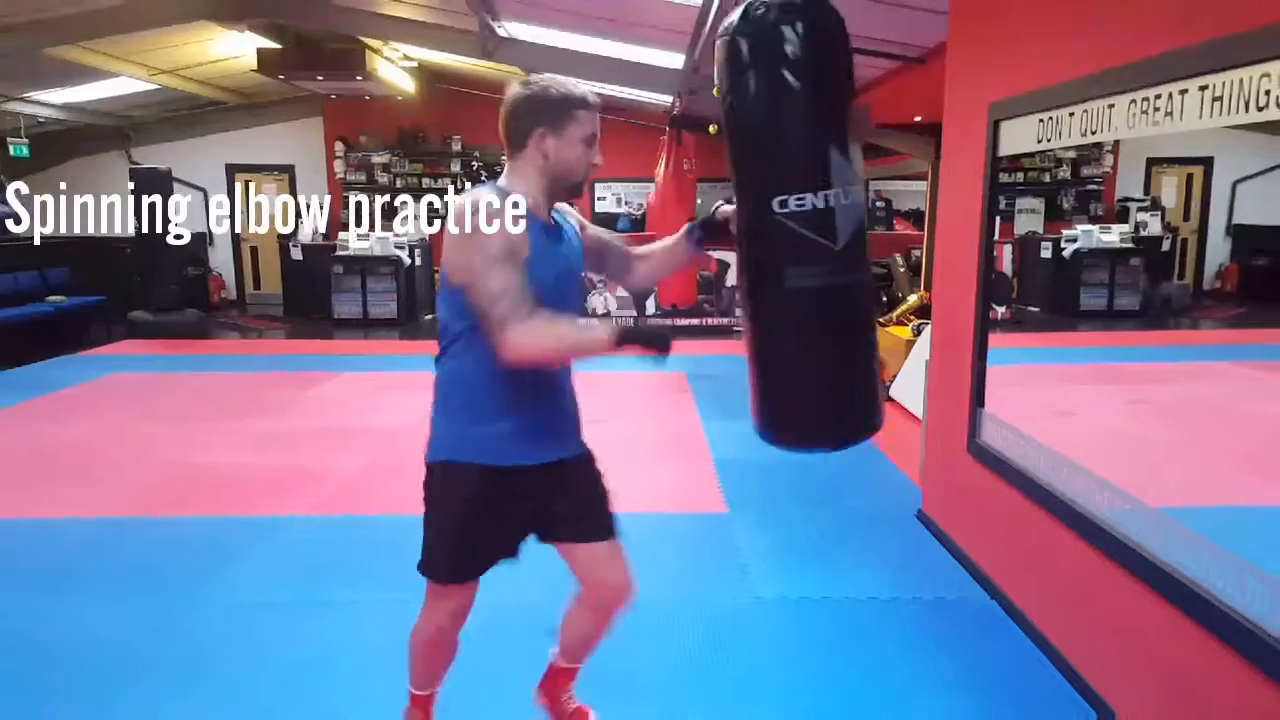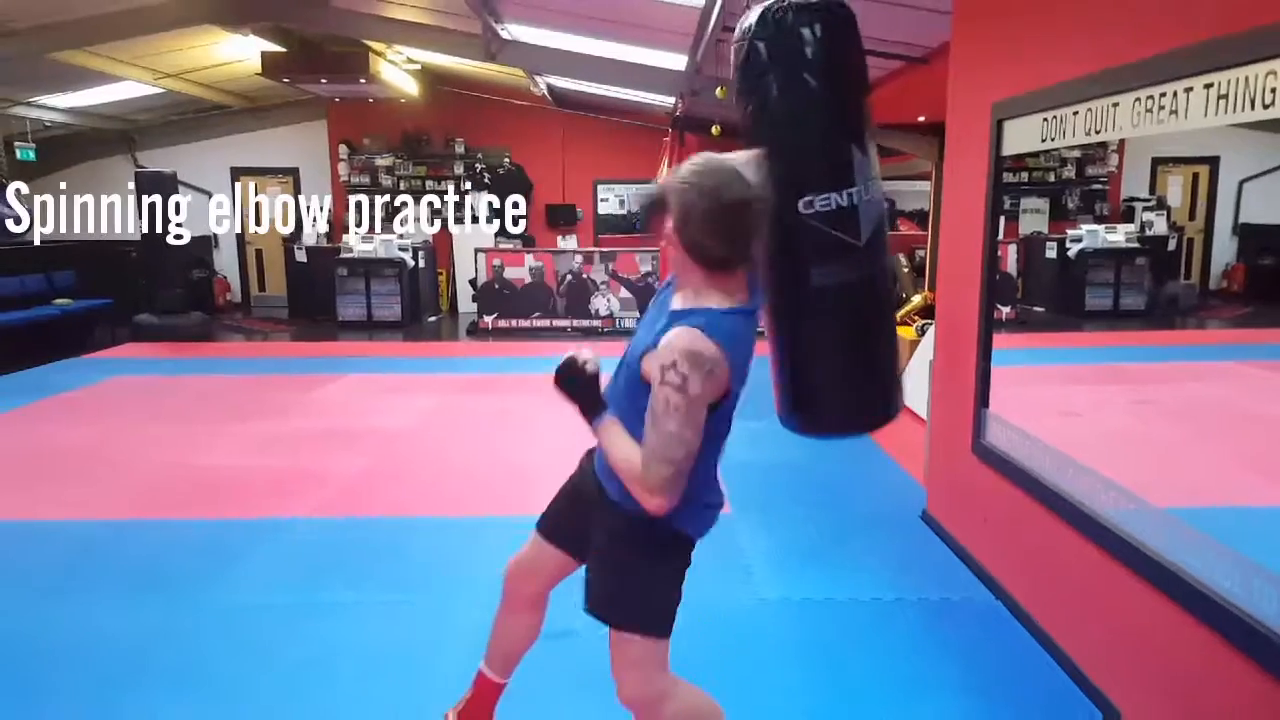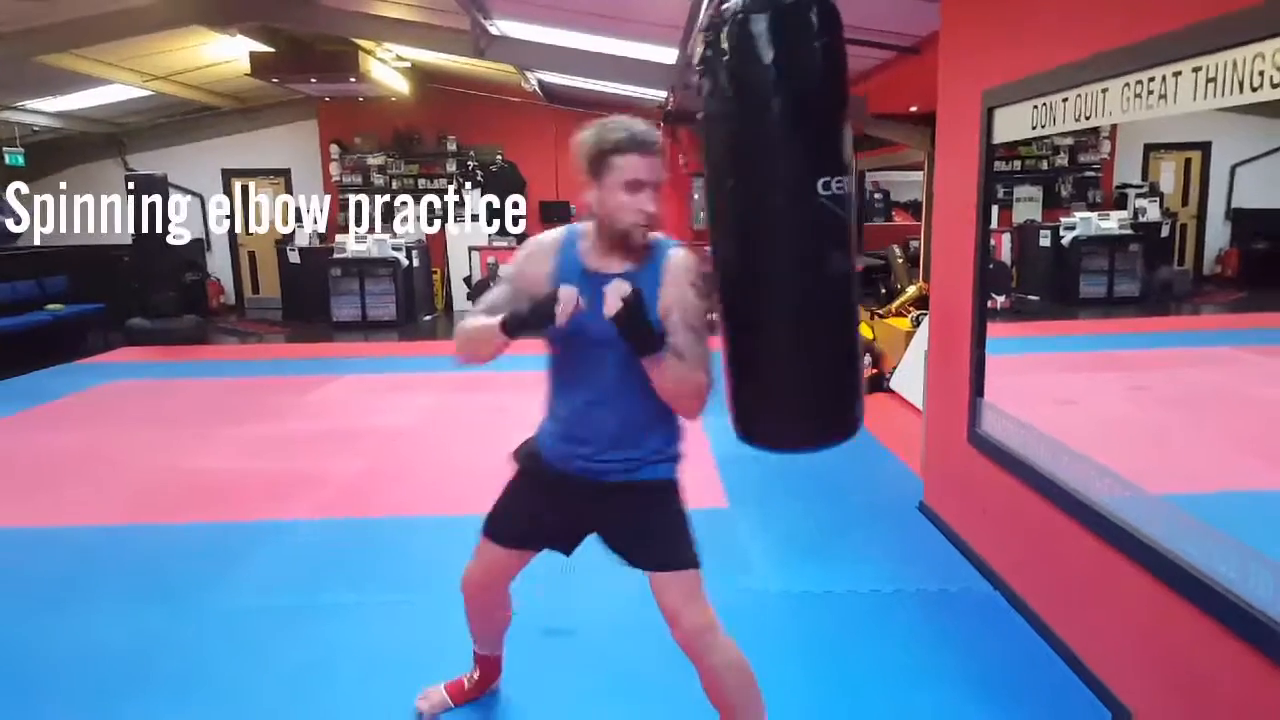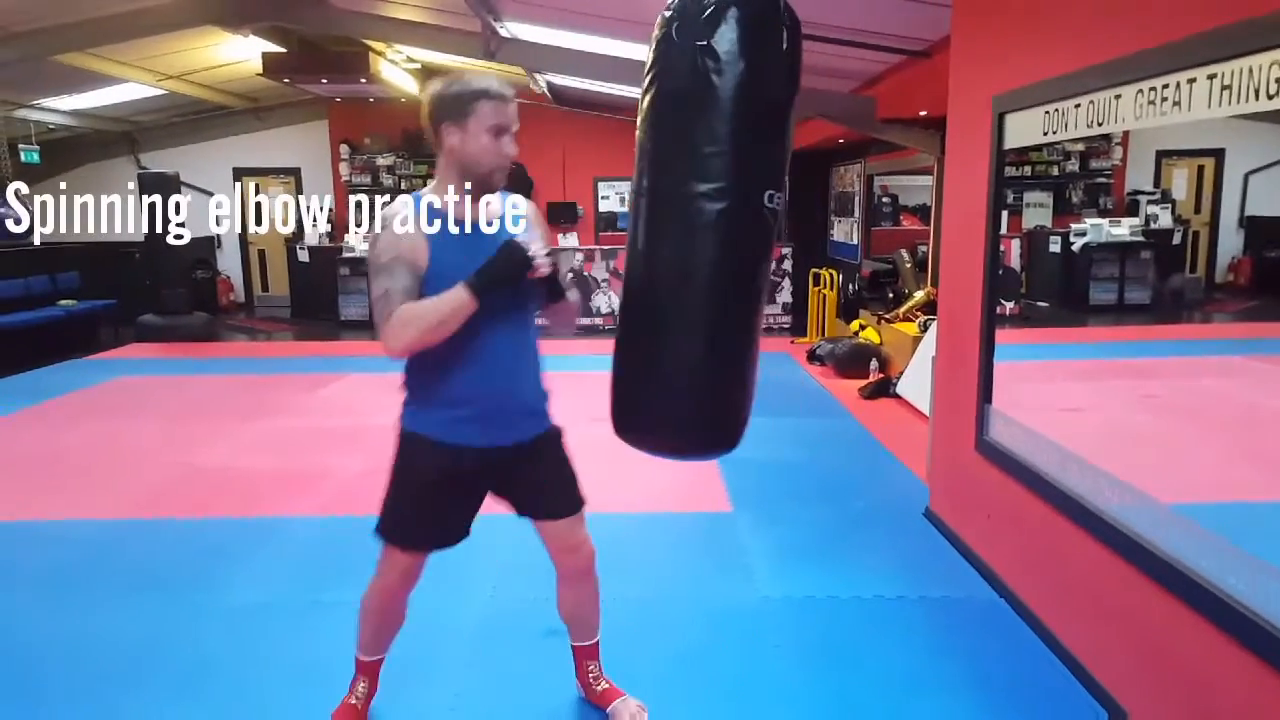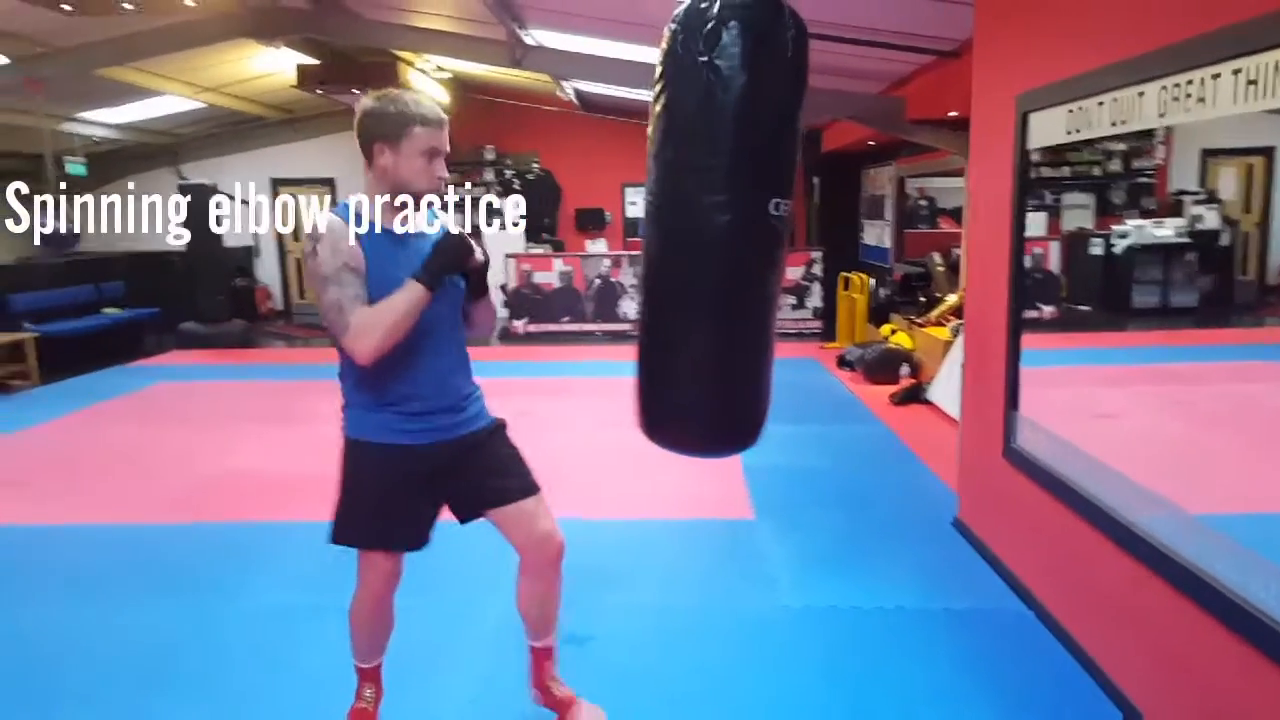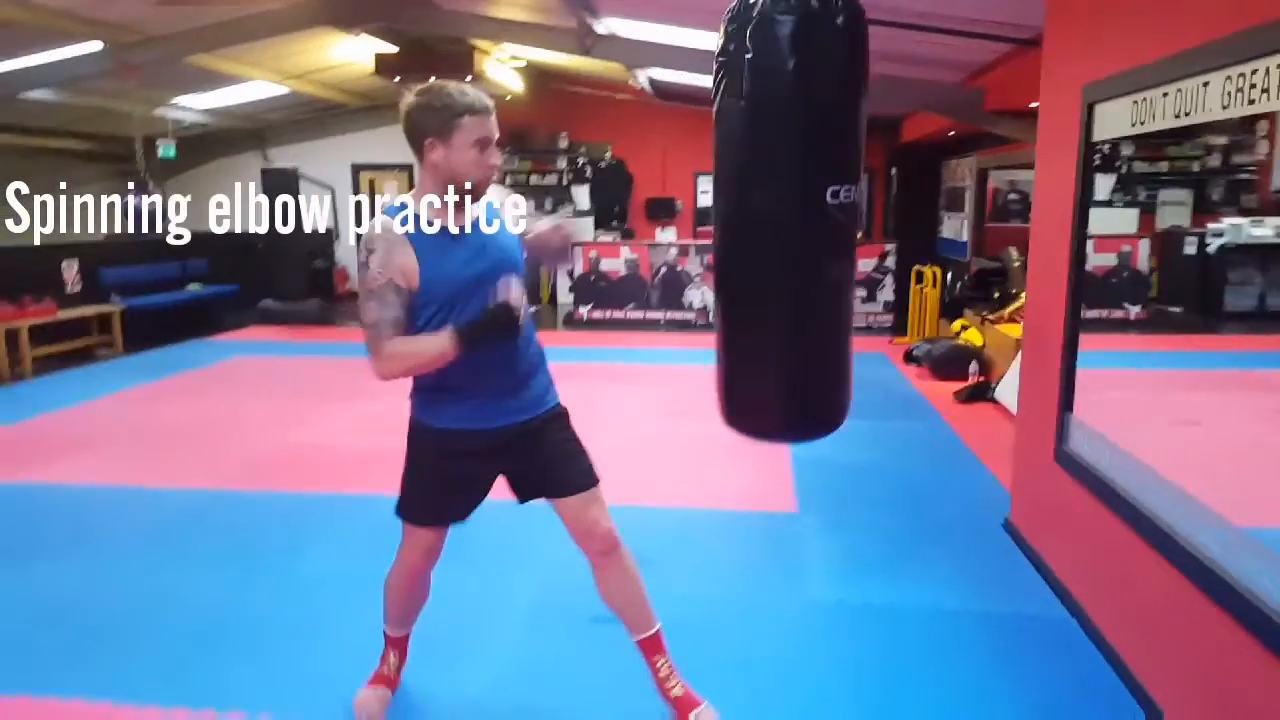
dt=0.5s
person 1, frame 1
left shoulder: (565, 221)
right shoulder: (484, 215)
left elbow: (638, 265)
right elbow: (517, 338)
left wrist: (705, 230)
right wrist: (620, 336)
left hip: (557, 448)
right hip: (476, 457)
left knee: (611, 584)
right knee: (448, 607)
person 1, frame 2
left shoulder: (689, 350)
right shoulder: (729, 269)
left elbow: (656, 493)
left wrist: (594, 408)
left hip: (652, 518)
right hip: (607, 474)
right knee: (523, 579)
person 1, frame 3
left shoulder: (675, 269)
right shoulder: (548, 252)
left elbow: (692, 399)
right elbow: (467, 343)
left wrist: (643, 342)
right wrist: (522, 319)
left hip: (642, 478)
right hip: (557, 462)
left knee: (695, 624)
right knee: (482, 579)
person 1, frame 4
left shoulder: (521, 214)
right shoulder: (405, 223)
left elbow: (565, 319)
right elbow: (396, 336)
left wrist: (554, 289)
right wrist: (483, 282)
left hip: (526, 431)
right hip: (439, 439)
left knee: (577, 555)
right knee: (397, 571)
person 1, frame 5
left shoulder: (441, 224)
right shoulder: (335, 238)
left elbow: (478, 329)
right elbow: (363, 343)
left wrist: (477, 285)
right wrist: (430, 274)
left hip: (468, 426)
right hip: (385, 442)
left knee: (545, 544)
right knee: (378, 578)
person 1, frame 6
right shoulder: (392, 241)
left elbow: (547, 244)
right elbow: (387, 358)
left wrist: (552, 241)
right wrist: (468, 333)
left hip: (534, 412)
right hip: (448, 428)
left knee: (601, 536)
right knee: (418, 551)
right ankle: (392, 660)
